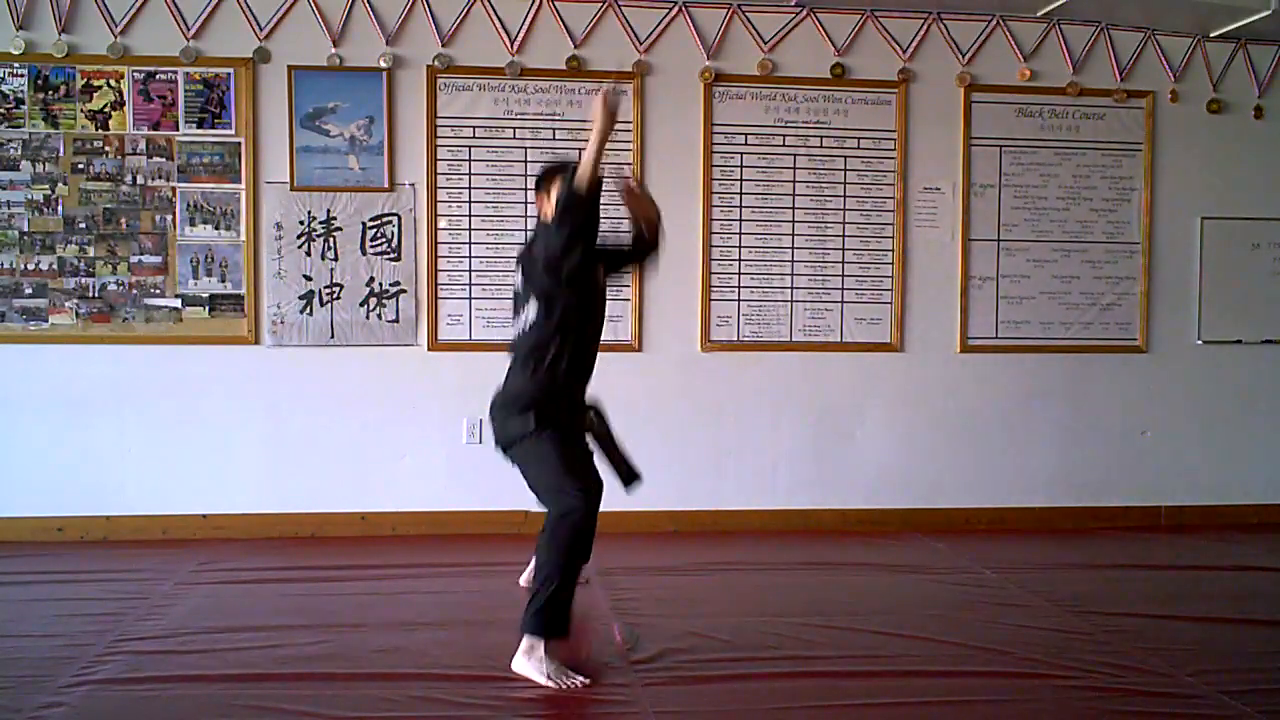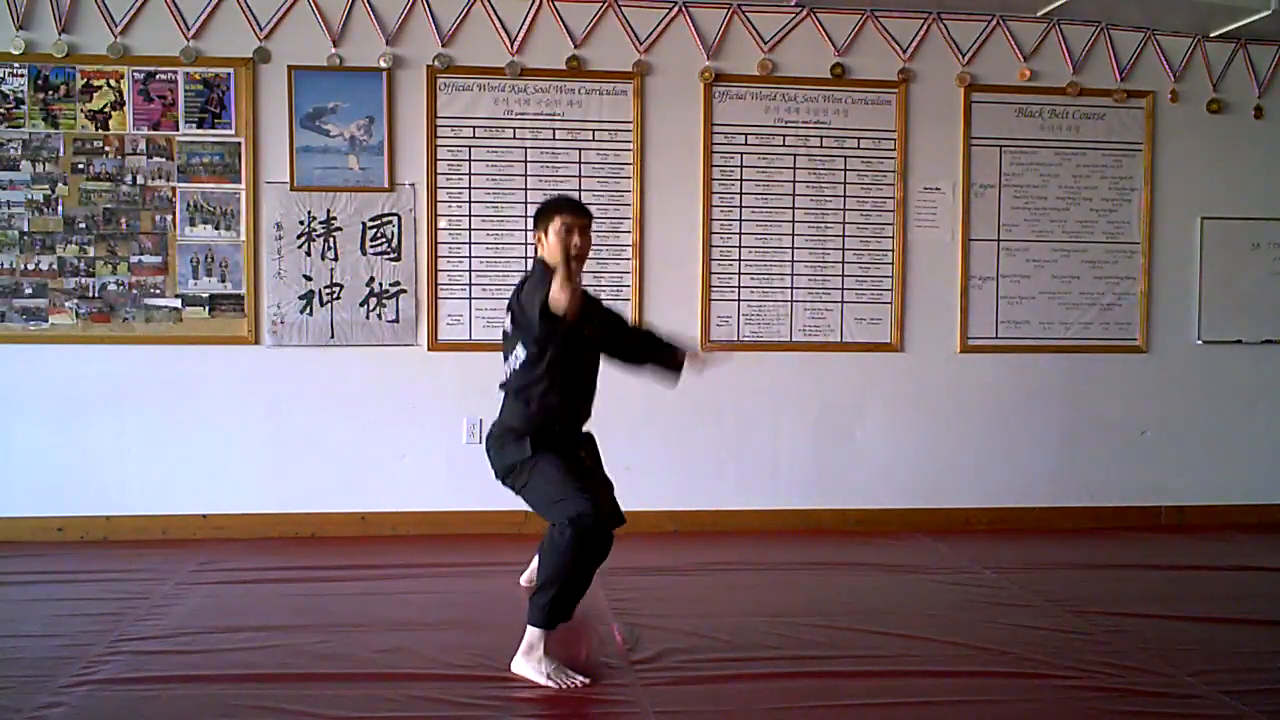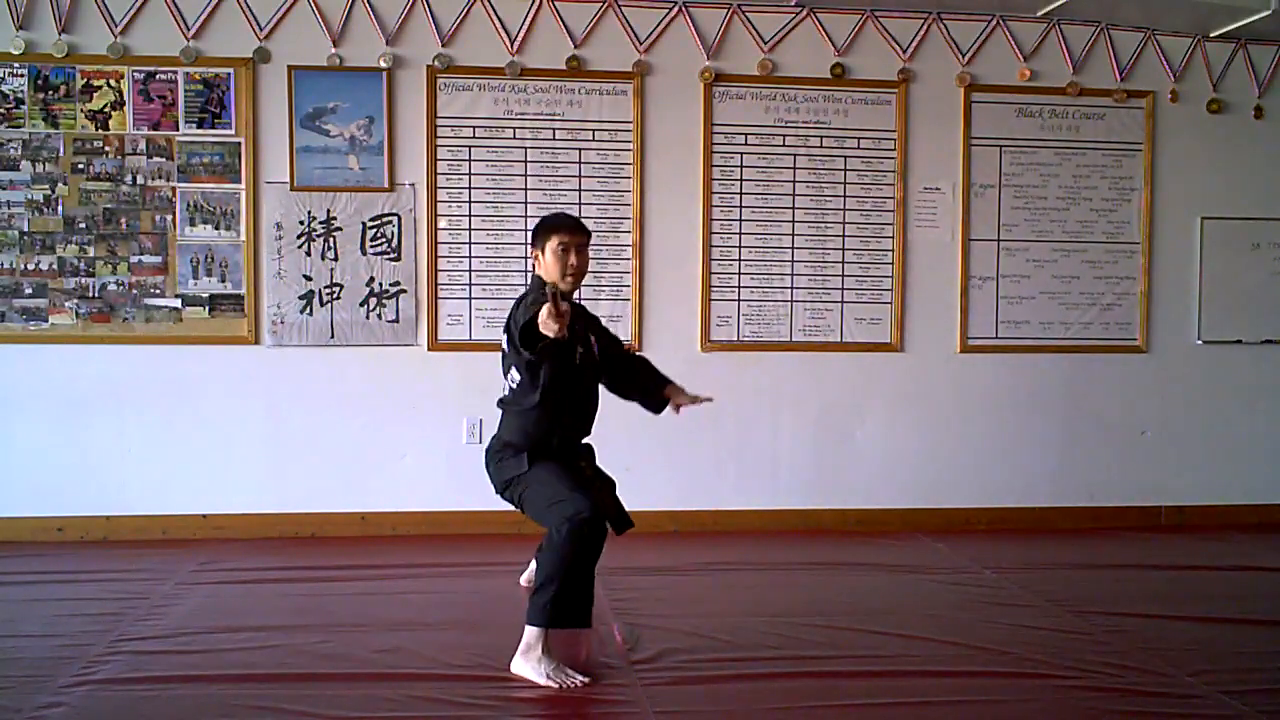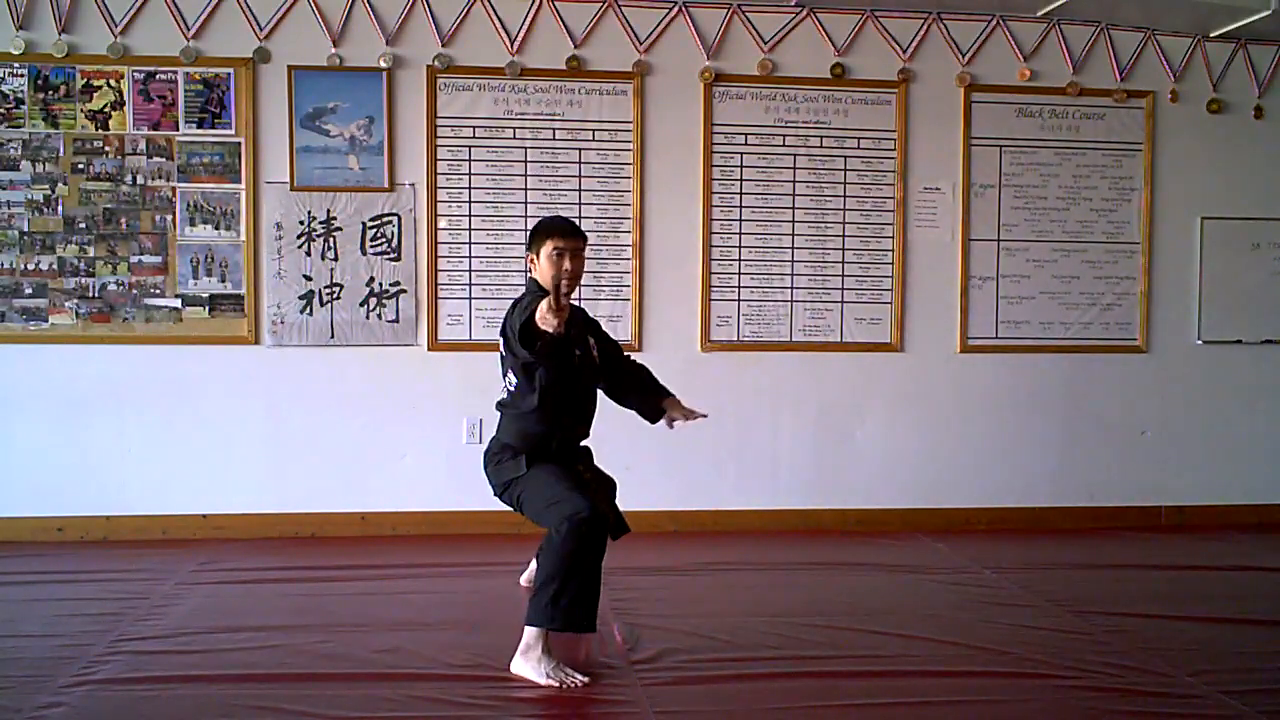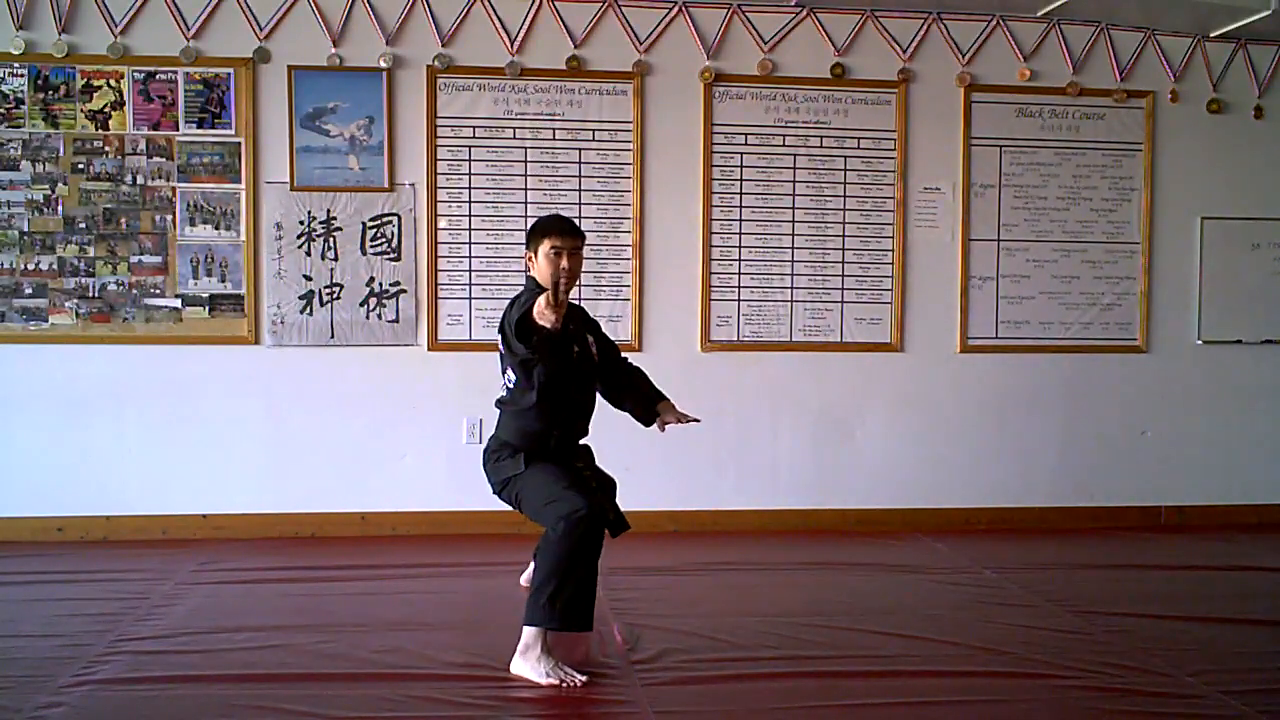
dt=0.1s
person 1, frame 1
left shoulder: (581, 254)
right shoulder: (545, 251)
left elbow: (634, 253)
right elbow: (573, 219)
left wrist: (645, 217)
right wrist: (597, 138)
left hip: (558, 411)
right hip: (527, 413)
left knee: (583, 494)
right knee: (576, 510)
left ankle: (543, 568)
right ankle: (533, 648)
person 1, frame 2
left shoulder: (583, 305)
right shoulder: (533, 292)
left elbow: (629, 339)
right elbow: (546, 311)
left wrist: (676, 357)
right wrist: (559, 304)
left hip: (561, 443)
right hip: (523, 444)
left knee: (597, 509)
right knee: (585, 517)
left ankle: (542, 570)
right ankle: (533, 650)
person 1, frame 3
left shoulder: (580, 319)
right shoulder: (531, 311)
left elbow: (621, 365)
right elbow: (531, 333)
left wrist: (668, 393)
right wrist: (545, 330)
left hip: (561, 452)
right hip: (520, 457)
left knee: (598, 502)
right knee: (581, 518)
left ankle: (541, 570)
right ankle: (532, 651)
person 1, frame 4
left shoulder: (579, 321)
right shoulder: (526, 312)
left elbow: (619, 371)
right elbow: (527, 334)
left wrist: (665, 403)
right wrist: (543, 326)
left hip: (560, 454)
right hip: (519, 459)
left knee: (601, 497)
right knee: (581, 518)
left ankle: (541, 570)
right ankle: (531, 650)
person 1, frame 5
left shoulder: (578, 319)
right shoulder: (525, 311)
left elbow: (615, 372)
right elbow: (526, 334)
left wrist: (658, 407)
right wrist: (541, 320)
left hip: (560, 451)
right hip: (518, 456)
left knee: (599, 496)
right knee: (579, 515)
left ankle: (541, 571)
right ankle: (531, 650)
